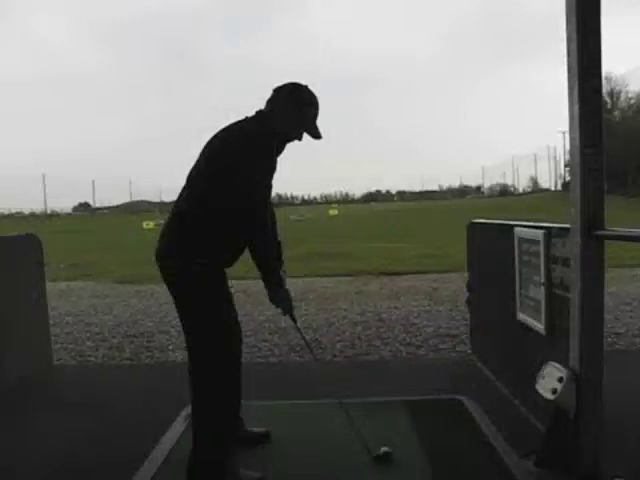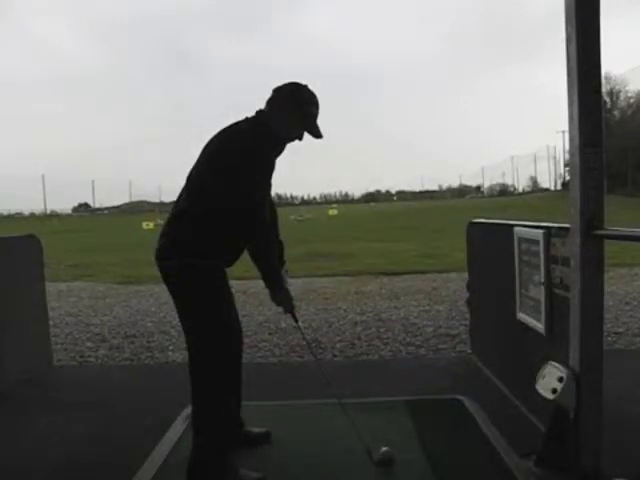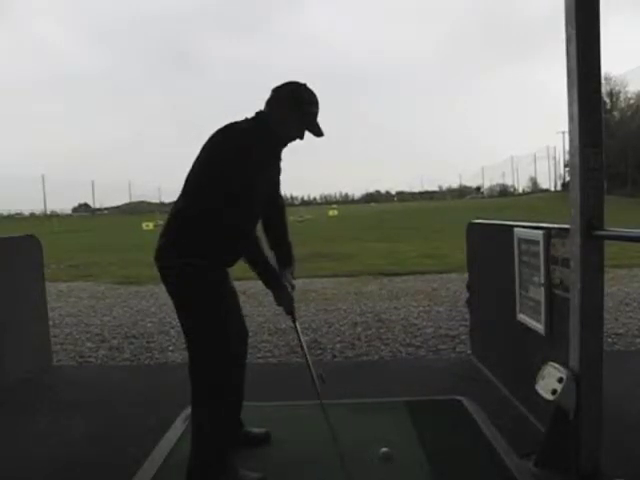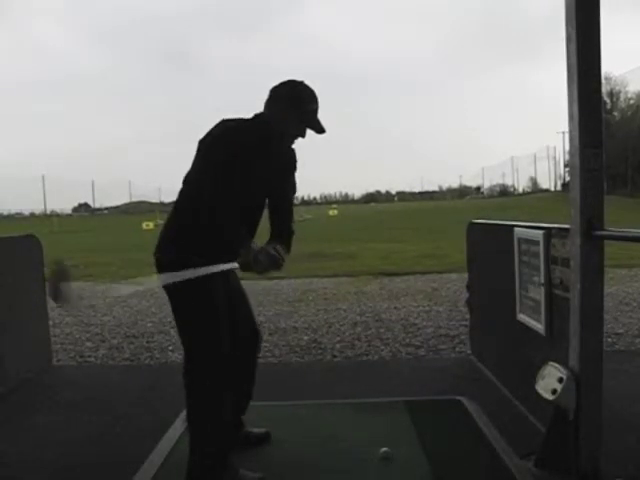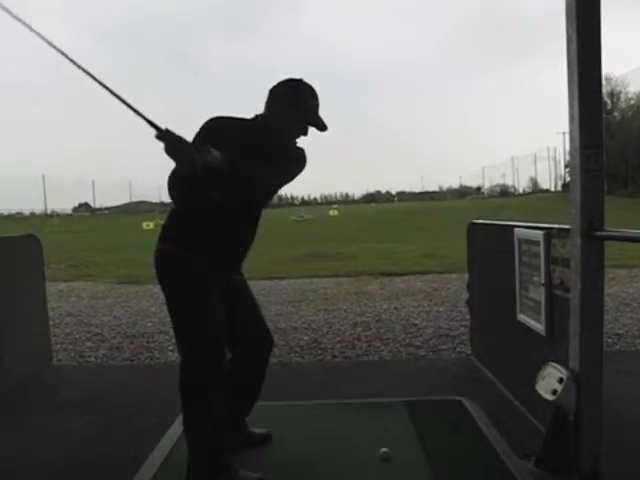
dt=1s
person 1, frame 1
left shoulder: (250, 142)
right shoulder: (247, 146)
left elbow: (258, 216)
right elbow: (254, 221)
left wrist: (276, 273)
right wrist: (274, 282)
left hip: (195, 257)
right hip: (191, 260)
left knee: (225, 344)
right knee: (214, 354)
left ankle: (228, 428)
person 1, frame 2
left shoulder: (252, 143)
right shoulder: (247, 146)
left elbow: (261, 211)
right elbow: (251, 222)
left wrist: (279, 265)
right wrist: (275, 282)
left hip: (198, 257)
right hip: (190, 260)
left knee: (226, 344)
right knee: (214, 355)
left ankle: (228, 428)
person 1, frame 3
left shoulder: (264, 148)
right shoulder: (237, 144)
left elbow: (272, 208)
right elbow: (237, 225)
left wrist: (285, 265)
right wrist: (274, 282)
left hip: (206, 258)
right hip: (189, 260)
left knee: (233, 342)
right knee: (214, 355)
left ankle: (228, 428)
person 1, frame 4
left shoulder: (281, 156)
right shoulder: (226, 138)
left elbow: (282, 207)
right elbow: (208, 206)
left wrist: (278, 245)
right wrist: (243, 249)
left hip: (217, 261)
right hip: (186, 258)
left knee: (244, 341)
right knee: (210, 357)
left ankle: (228, 428)
person 1, frame 5
left shoulder: (291, 157)
right shoulder: (221, 130)
left elbow: (259, 180)
right elbow: (179, 192)
left wrist: (218, 164)
right wrist: (187, 163)
left hip: (224, 263)
right hip: (184, 258)
left knee: (255, 343)
right knee: (205, 359)
left ankle: (230, 428)
